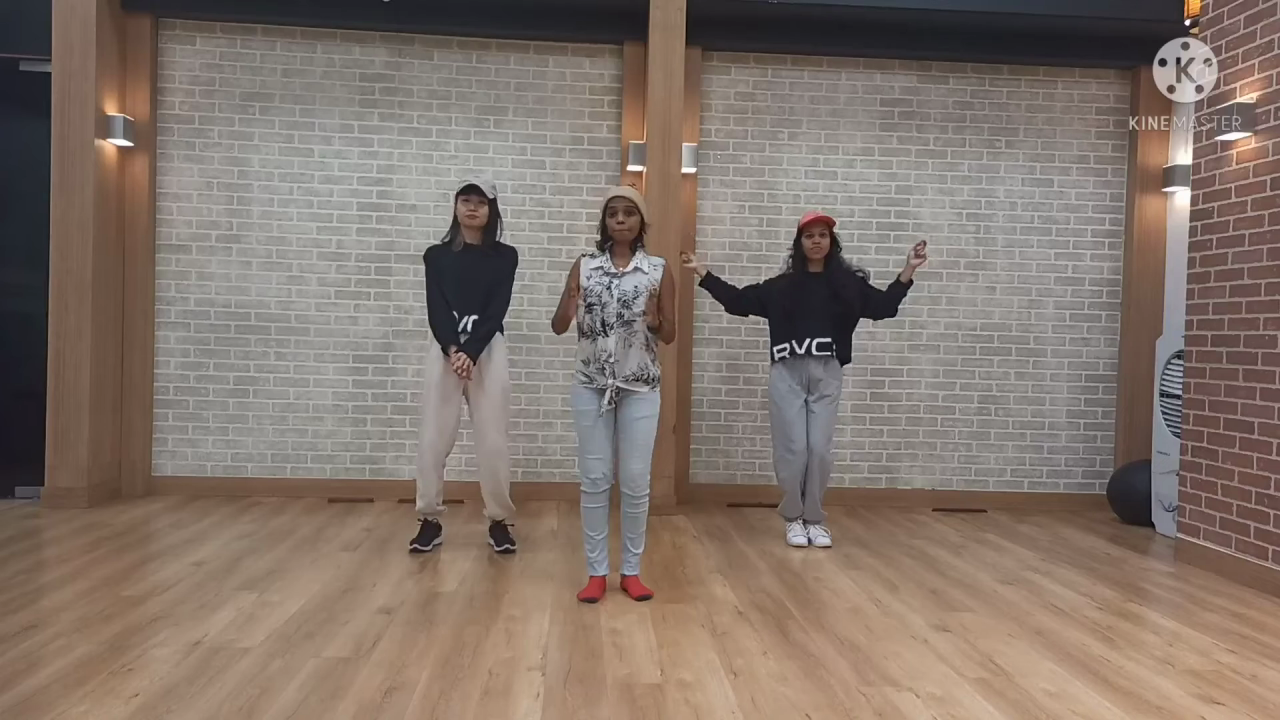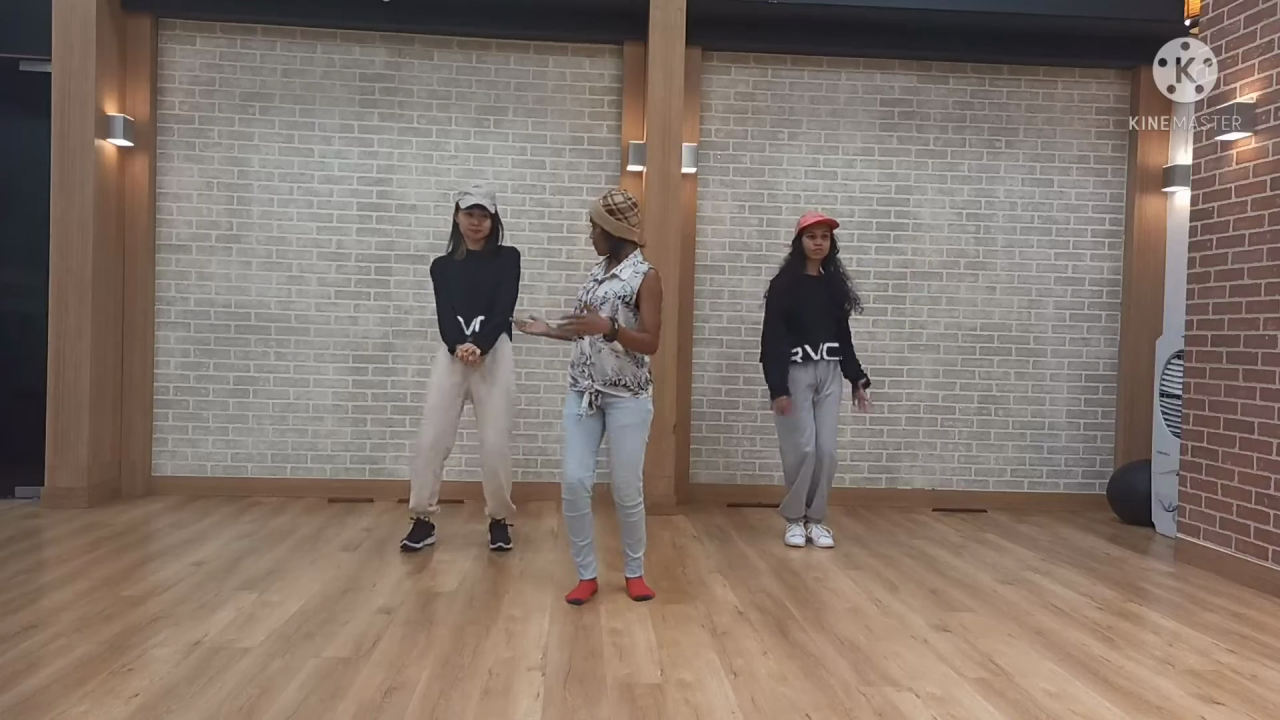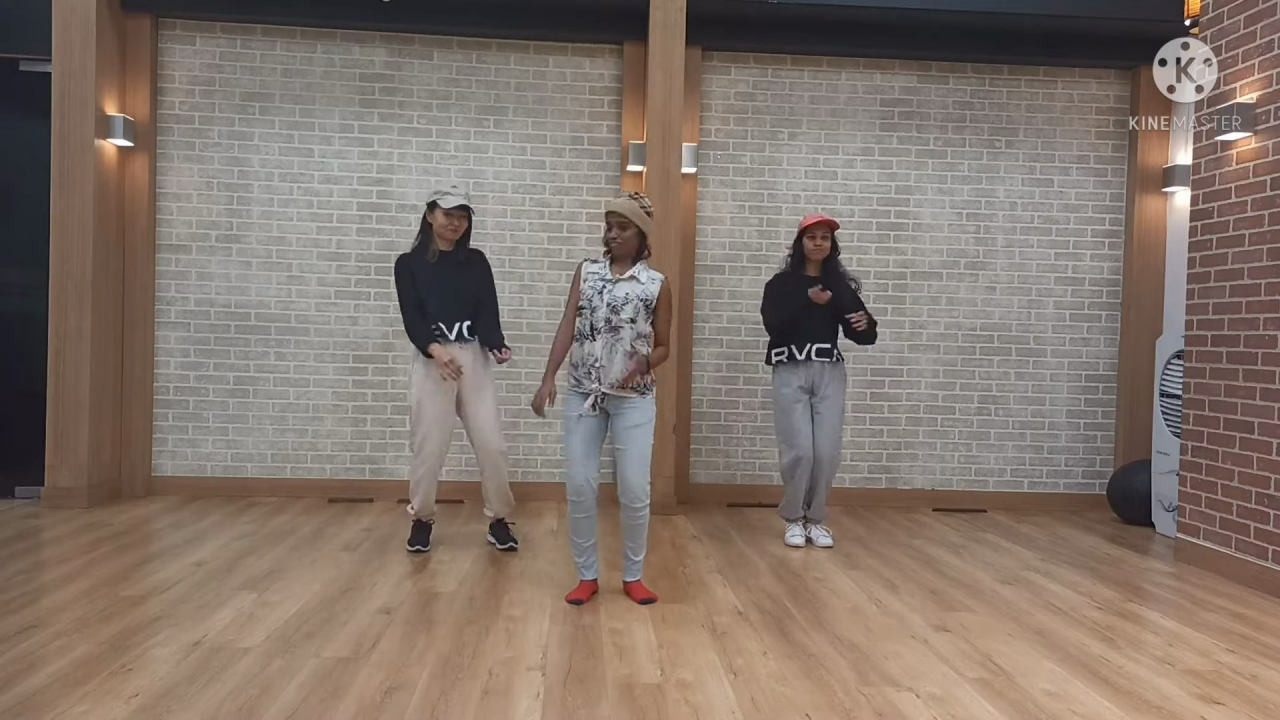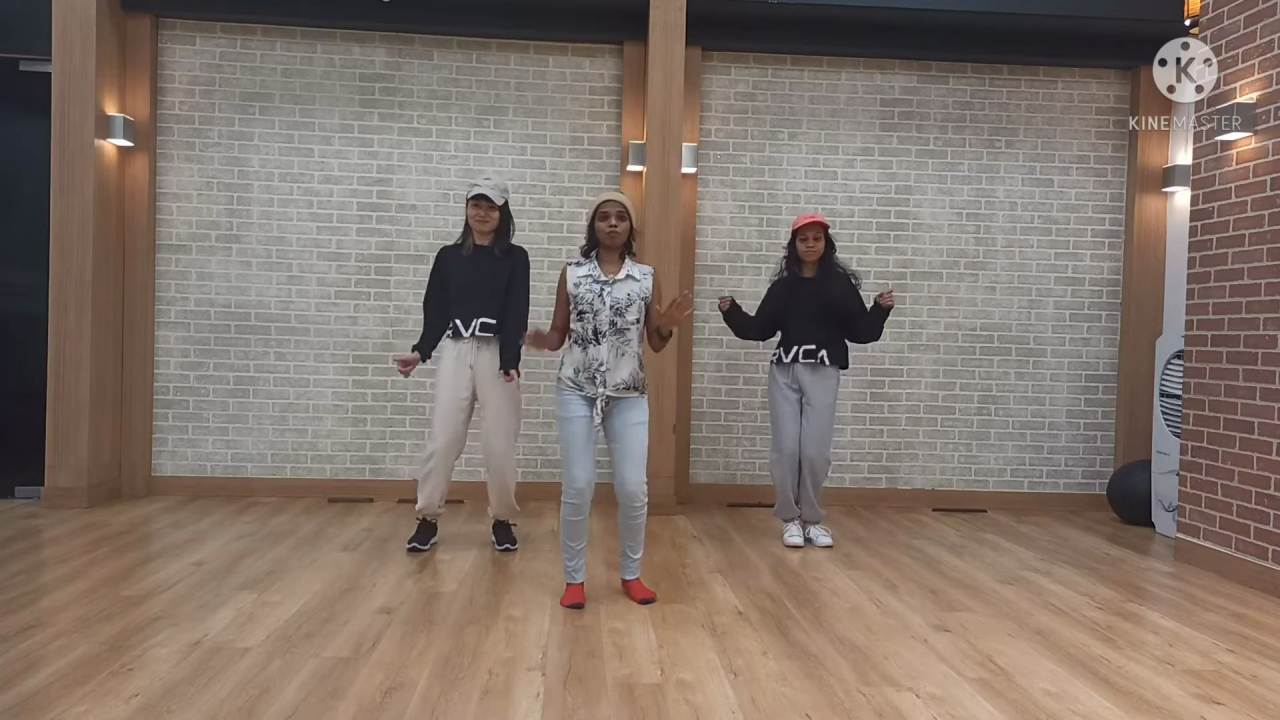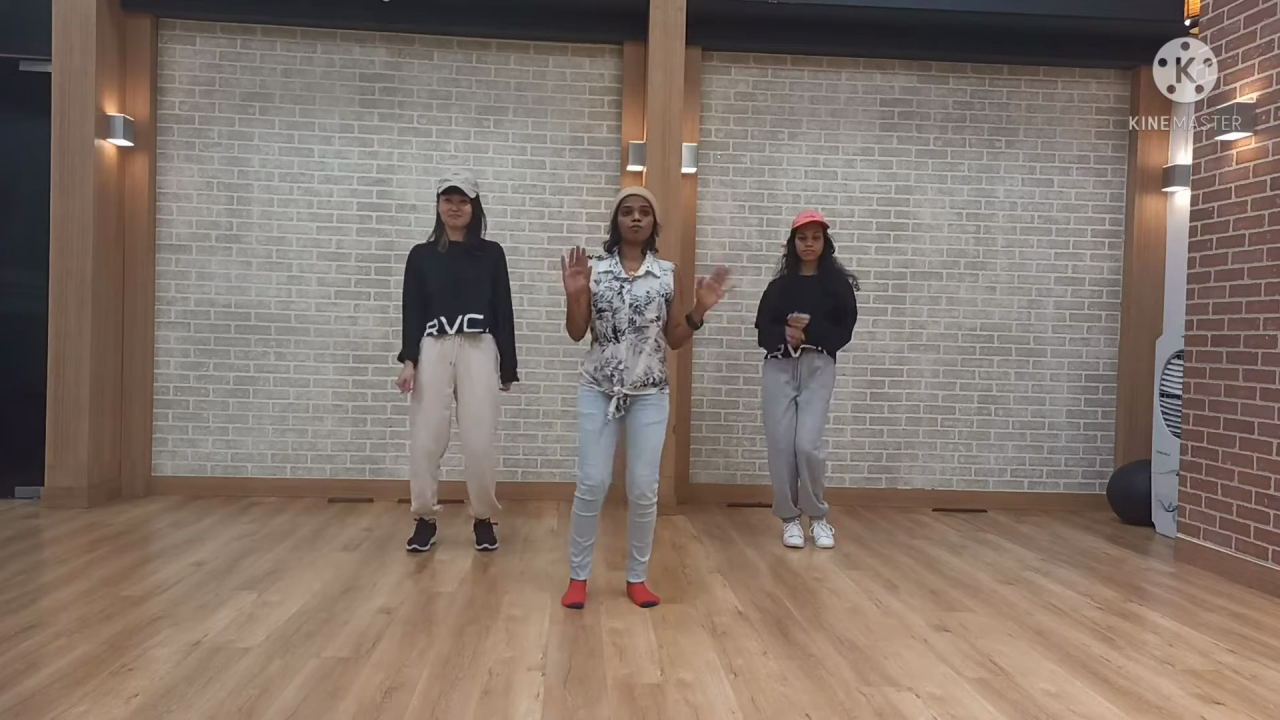
dt=1s
person 1, frame 1
left shoulder: (658, 270)
right shoulder: (584, 266)
left elbow: (669, 336)
right elbow: (558, 328)
left wrist: (654, 320)
right wrist: (569, 309)
left hip: (640, 387)
right hip: (592, 385)
left knee: (636, 481)
right knee: (594, 478)
left ankle: (631, 571)
right ankle: (597, 572)
person 1, frame 2
left shoulder: (645, 275)
right shoulder: (598, 273)
left elbow: (649, 343)
left wrist: (606, 327)
right wrist: (548, 330)
left hip: (627, 395)
right hip: (583, 392)
left knee: (626, 490)
right knee: (573, 483)
left ankle: (635, 572)
right ankle: (587, 575)
person 1, frame 3
left shoulder: (656, 284)
right shoulder: (587, 271)
left elbow: (662, 347)
right elbow: (567, 327)
left wrist: (643, 365)
right wrist: (548, 377)
left hip: (634, 398)
right hip: (583, 393)
left knee: (635, 491)
right knee: (580, 487)
left ankle: (633, 575)
right ankle: (587, 575)
person 1, frame 4
left shoulder: (647, 277)
right shoulder: (572, 274)
left elbow: (656, 343)
right elbow: (559, 336)
left wrist: (669, 325)
right wrist: (543, 340)
left hip: (629, 396)
right hip: (577, 394)
left knee: (633, 490)
right knee: (578, 488)
left ankle: (631, 574)
right ankle: (574, 578)
person 1, frame 5
left shoulder: (668, 273)
right shoulder: (594, 269)
left elbow: (675, 339)
right elbow: (577, 333)
left wrist: (700, 309)
right wrist: (575, 294)
left hip: (649, 393)
right hip: (598, 390)
left knee: (643, 490)
right knee: (592, 484)
left ankle: (636, 577)
right ankle: (578, 576)
person 2, frame 1
left shoulder: (505, 256)
right shoulder: (437, 255)
left elbow: (497, 309)
right elbow: (435, 309)
left wrist: (471, 353)
right wrist: (452, 350)
left hip: (488, 351)
right hip: (444, 350)
left knee: (493, 440)
right knee: (433, 439)
left ankle: (498, 522)
right ankle: (430, 521)
person 2, frame 2
left shoulder: (508, 258)
right shoulder: (442, 266)
left elbow: (504, 308)
right elbow: (445, 314)
left wrist: (479, 346)
right wrist: (458, 347)
left hip: (494, 353)
right hip: (450, 353)
left knee: (495, 443)
right knee: (431, 439)
left ankle: (499, 520)
right ankle: (423, 520)
person 2, frame 3
left shoulder: (476, 261)
right shoulder: (409, 264)
left elbow: (488, 310)
right elbow: (412, 316)
left wrist: (496, 345)
right wrist: (436, 350)
left hip: (473, 357)
right hip: (431, 358)
left knee: (492, 444)
right knee: (429, 445)
left ankle: (499, 521)
right ankle: (422, 520)
person 2, frame 4
left shoulder: (515, 258)
right shoulder: (448, 257)
left elbow: (517, 311)
right elbow: (435, 311)
left wrist: (510, 361)
right wrist: (421, 352)
left hip: (495, 354)
right hip: (454, 353)
left knee: (499, 445)
right knee: (442, 441)
left ankle: (502, 521)
right ankle: (427, 519)
person 2, frame 5
left shoulder: (491, 254)
right shoulder: (422, 255)
left elbow: (502, 311)
right elbow: (413, 310)
left wrist: (508, 365)
right wrist: (409, 361)
left hip: (478, 351)
right hip: (434, 350)
left knee: (479, 443)
right knee: (426, 441)
left ankle: (483, 519)
right ankle: (425, 520)
person 3, frame 1
left shoulder: (846, 282)
right shoulder: (783, 284)
left elbow: (881, 306)
right elbow: (739, 301)
left wrist: (906, 274)
right wrist: (705, 274)
left hip: (827, 372)
right hip: (787, 371)
left knee: (819, 450)
right knee: (791, 448)
left ankle: (814, 519)
right ankle: (793, 518)
person 3, frame 2
left shoulder: (835, 284)
right shoulder: (783, 284)
left elbow: (842, 336)
right elbow: (773, 337)
left wrist: (858, 379)
right wrist: (778, 387)
left hip: (830, 373)
right hip: (794, 373)
left knee: (826, 450)
right knee: (801, 449)
left ankle: (816, 519)
right ankle: (794, 519)
person 3, frame 3
left shoulder: (840, 285)
right shoulder: (782, 283)
left elbow: (861, 332)
right elbow: (772, 323)
left wrist: (866, 324)
right wrist: (808, 302)
left hip: (829, 371)
right hip: (790, 371)
left knee: (827, 451)
right knee: (798, 450)
left ankle: (815, 519)
right ankle: (793, 518)
person 3, frame 4
left shoulder: (840, 284)
right shoulder: (782, 287)
left elbow: (861, 332)
right elbow: (760, 329)
left wrist: (880, 309)
right wrist: (731, 312)
left hip: (822, 372)
right hip: (784, 371)
left knee: (815, 451)
right knee: (786, 449)
left ankle: (812, 519)
right ankle: (790, 519)
person 3, frame 5
left shoulder: (838, 283)
right shoulder: (780, 285)
left elbow: (844, 332)
right elbow: (764, 332)
left wrist: (811, 329)
right wrist: (785, 335)
left hip: (819, 368)
right hip: (779, 369)
left knee: (808, 445)
right knee: (781, 445)
left ankle: (818, 517)
right ankle: (790, 518)
